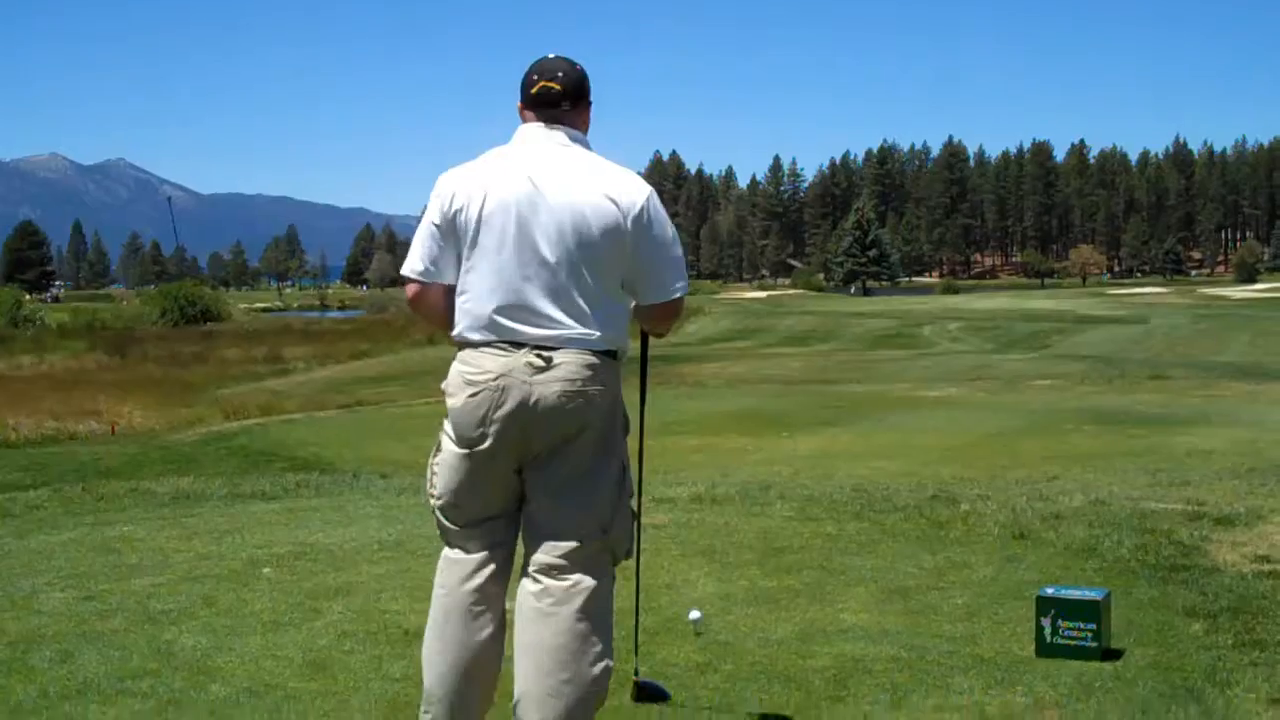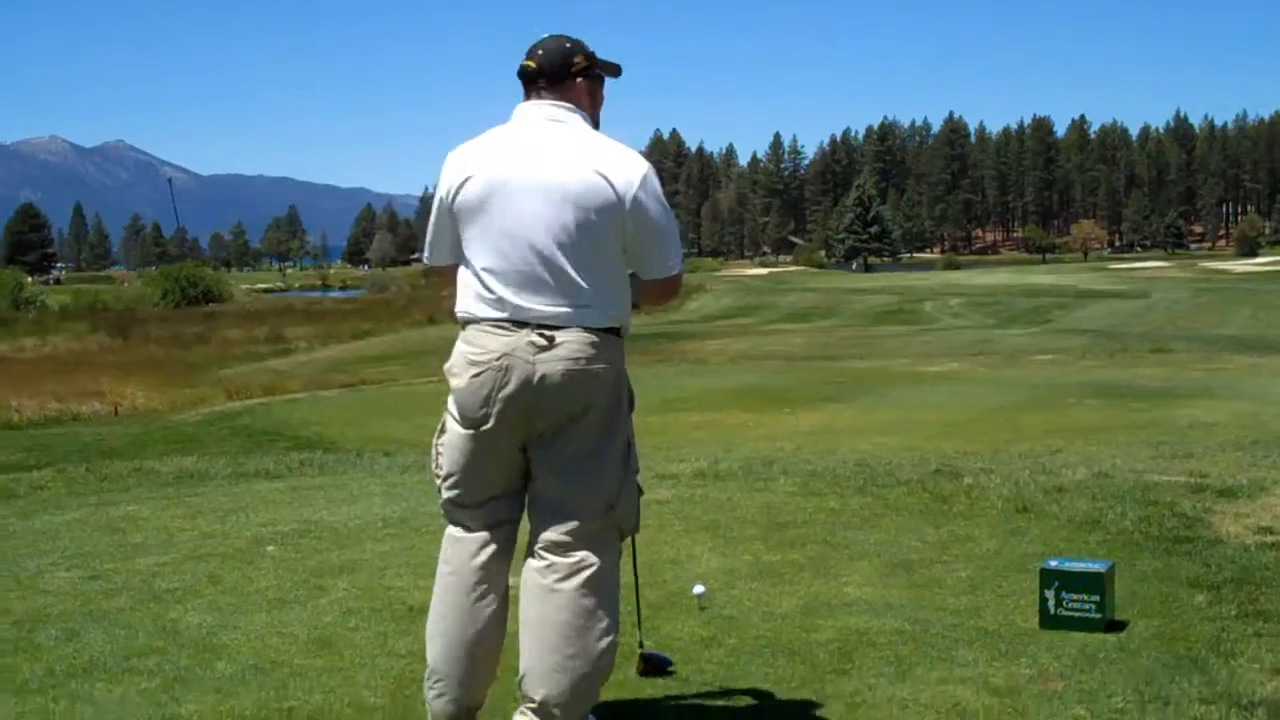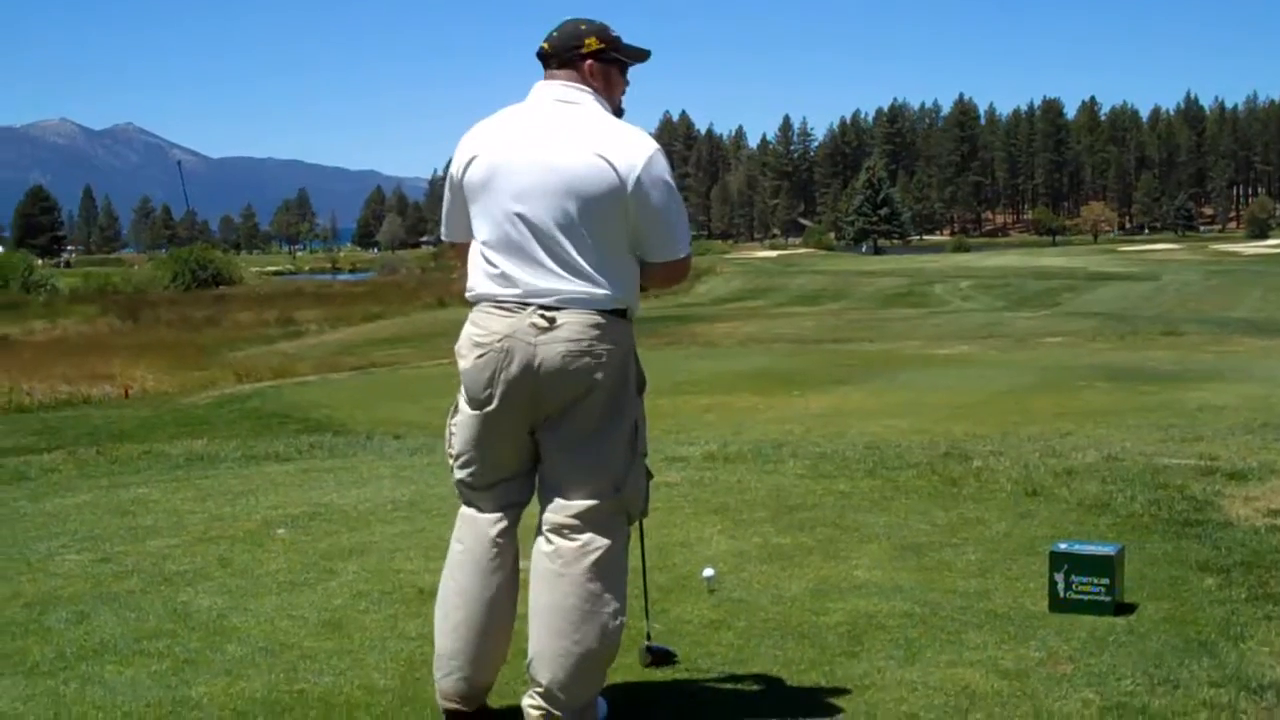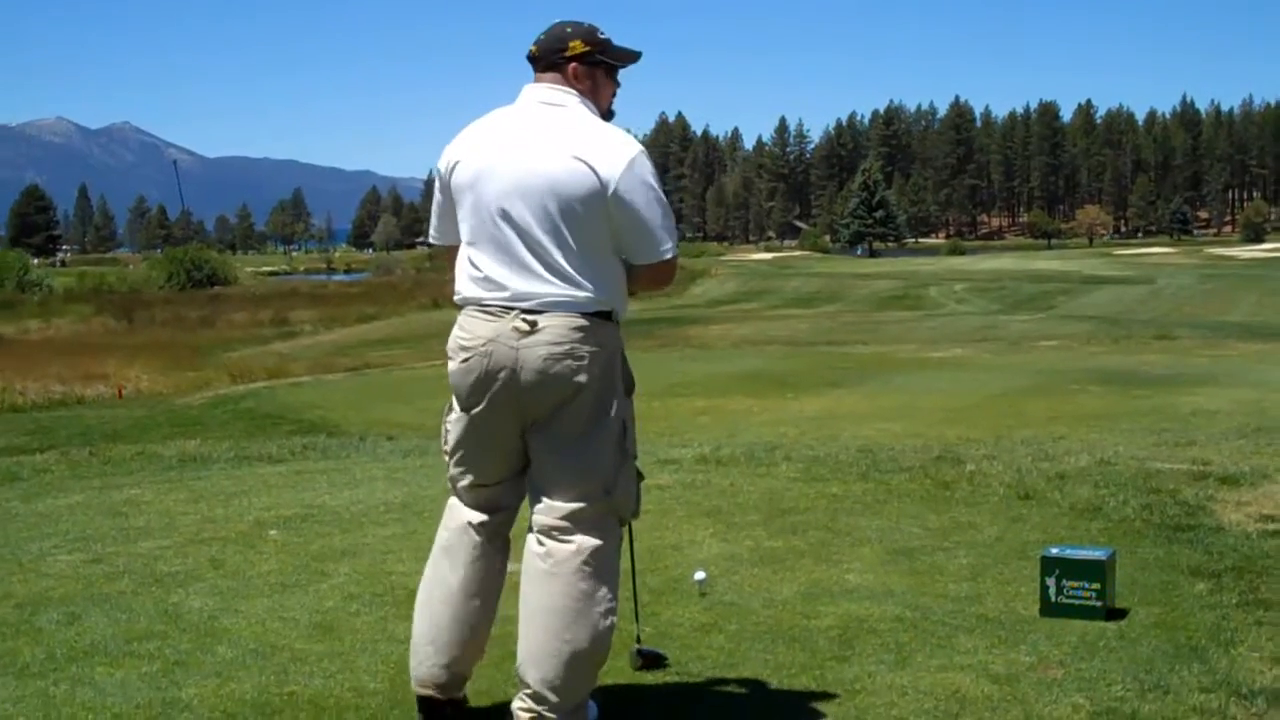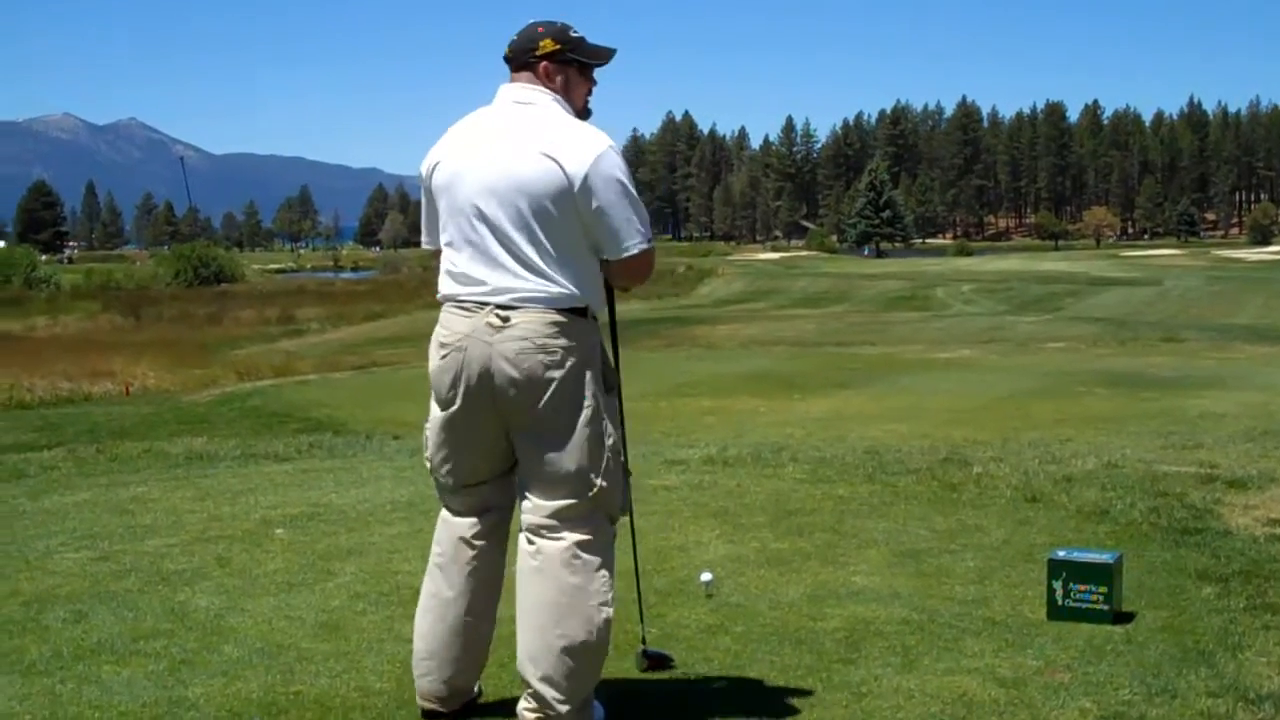
dt=0.3s
person 1, frame 1
left shoulder: (463, 181)
right shoulder: (627, 189)
left elbow: (423, 295)
right elbow: (664, 311)
left hip: (483, 379)
right hip: (580, 384)
left knee: (470, 555)
right knee: (568, 568)
person 1, frame 2
left shoulder: (465, 161)
right shoulder: (623, 167)
left elbow: (444, 268)
right elbow: (664, 286)
left hip: (486, 355)
right hip: (580, 361)
left knee: (473, 532)
right knee: (574, 543)
person 1, frame 3
left shoulder: (479, 138)
right shoulder: (631, 148)
left elbow: (459, 242)
right elbow: (671, 267)
left hip: (494, 335)
right hip: (586, 344)
left knee: (484, 511)
right knee: (582, 522)
person 1, frame 4
left shoulder: (466, 143)
right shoulder: (614, 150)
right elbow: (659, 269)
left hip: (479, 339)
right hip: (572, 346)
left knee: (474, 507)
right knee: (574, 525)
person 1, frame 5
left shoulder: (448, 145)
right shoulder: (584, 146)
right elbow: (635, 264)
right wrist: (588, 272)
left hip: (461, 336)
right hip: (549, 342)
left knee: (466, 515)
right knee: (564, 524)
